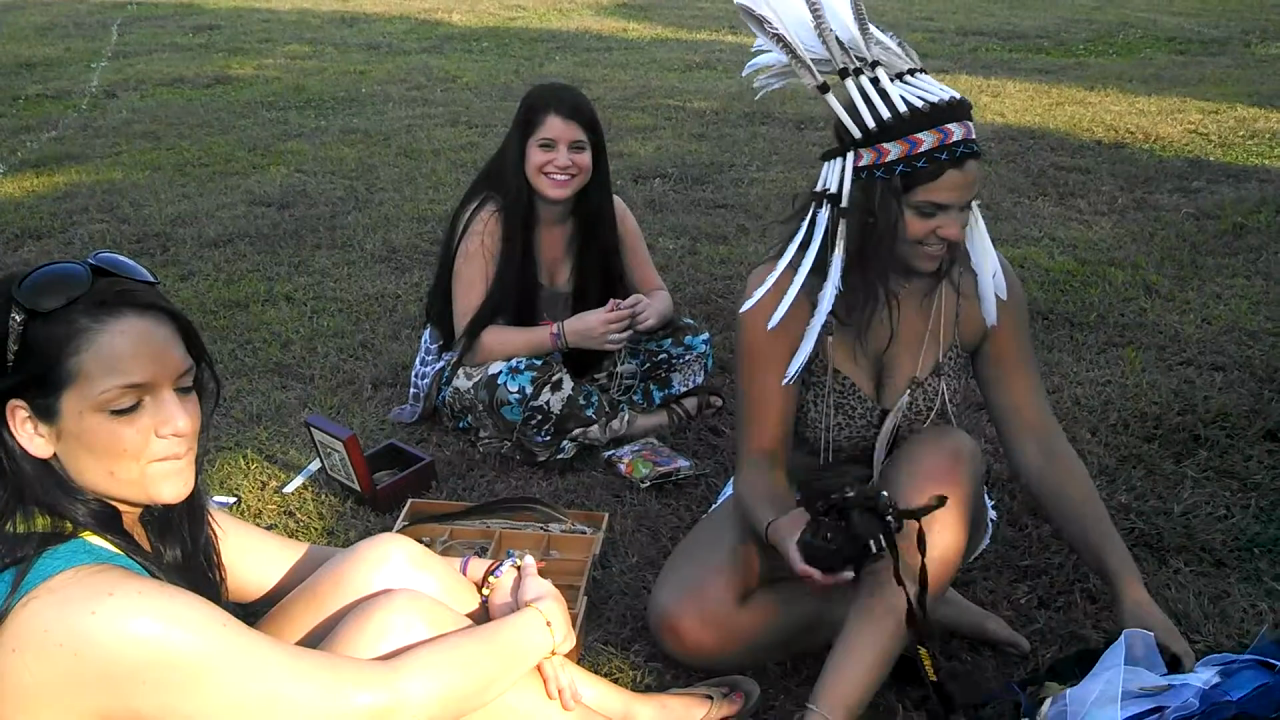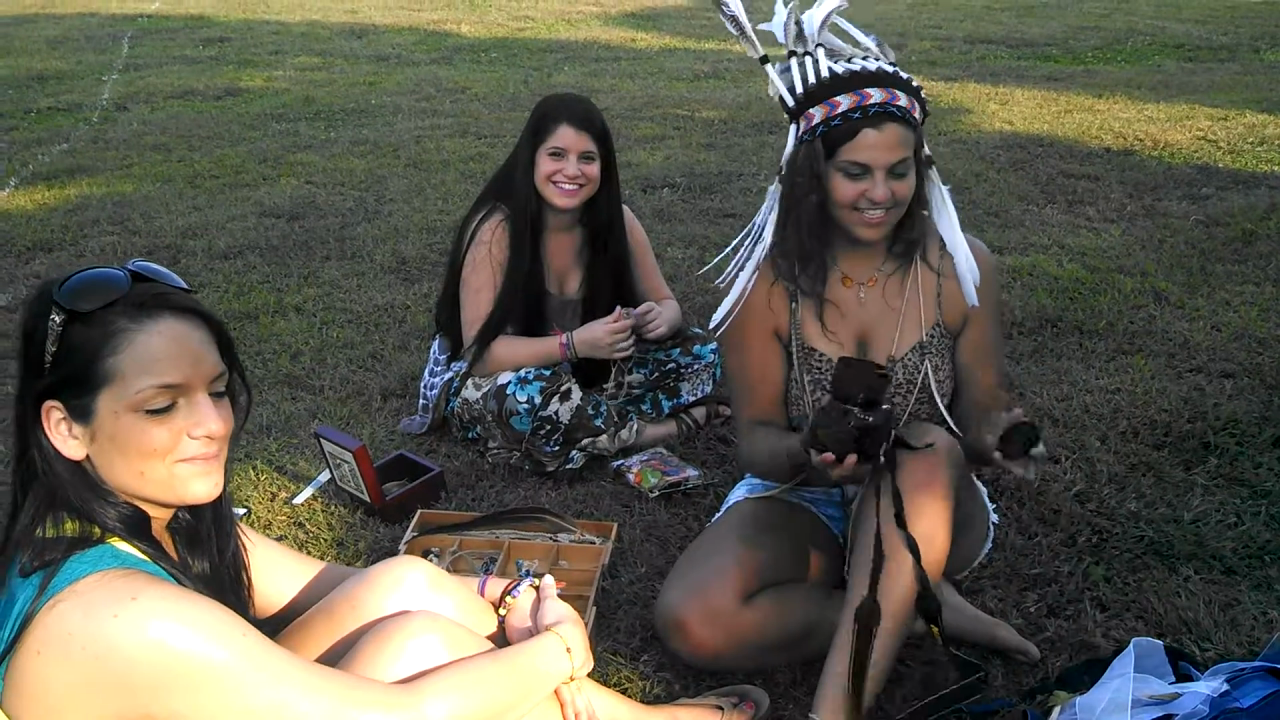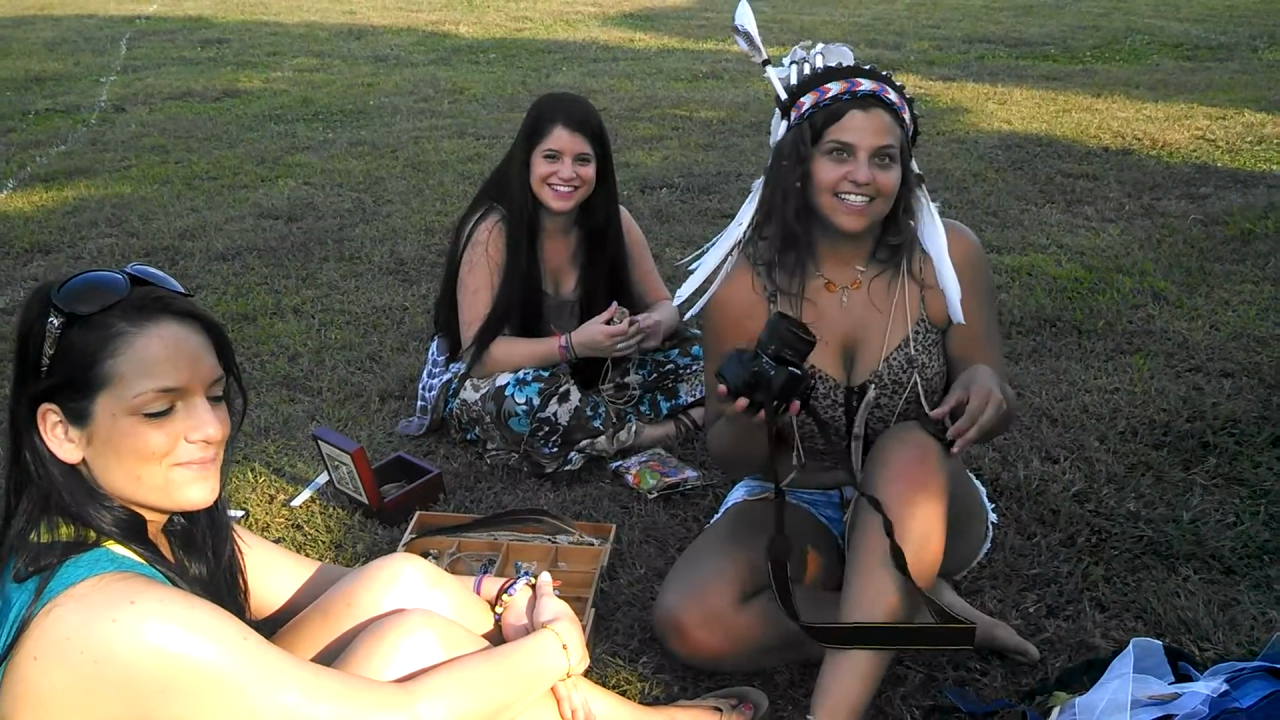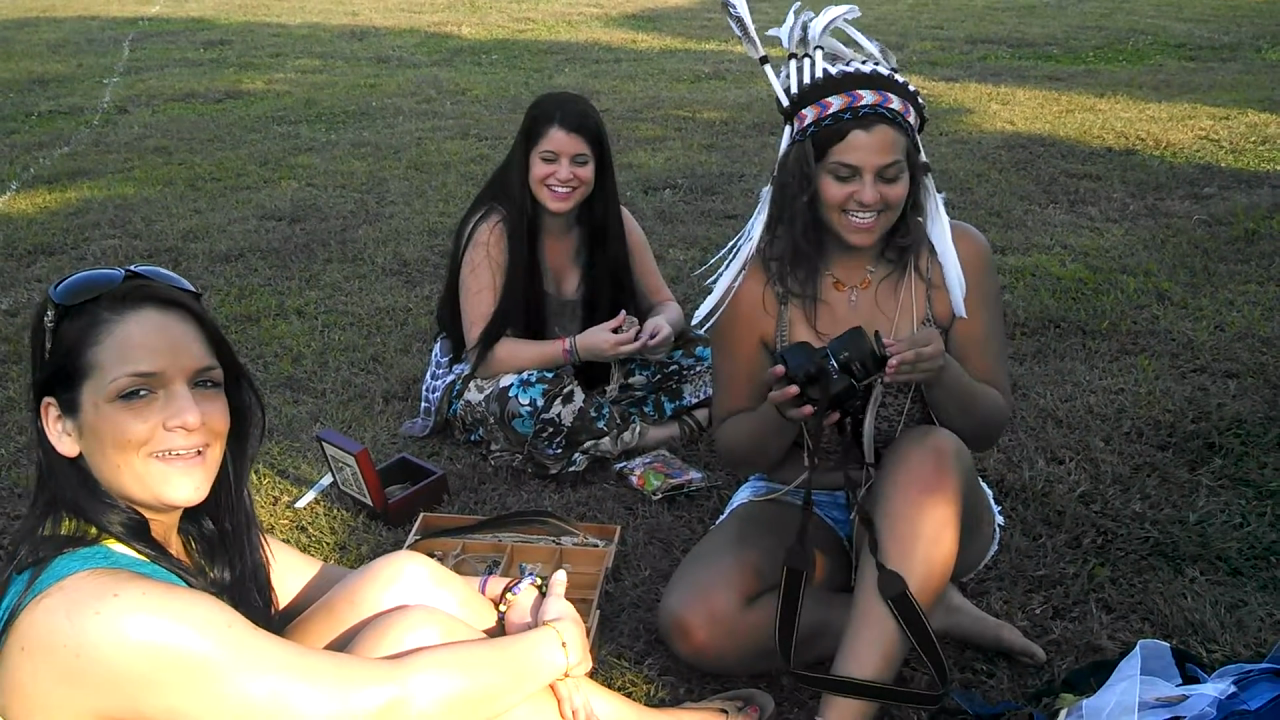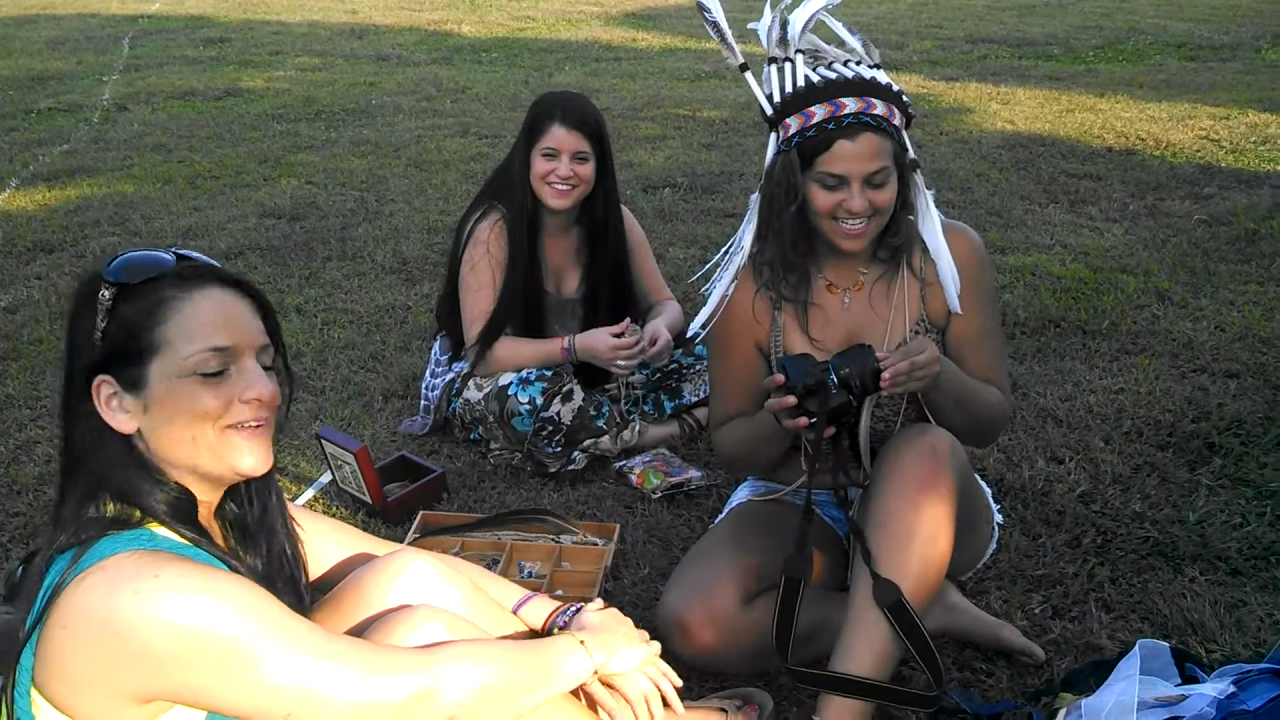
dt=0.7s
person 1, frame 1
left shoulder: (134, 512)
right shoulder: (85, 614)
left elbow: (335, 568)
left wrist: (492, 585)
right wrist: (537, 624)
left knee: (388, 562)
right knee: (397, 623)
person 1, frame 2
left shoulder: (161, 519)
right shoulder: (114, 617)
left elbow: (353, 588)
left wrist: (511, 602)
right wrist: (558, 651)
left knee: (406, 584)
right knee: (420, 643)
person 1, frame 3
left shoulder: (150, 524)
right shoulder: (108, 620)
left elbow: (340, 586)
left wrist: (501, 609)
right wrist: (551, 649)
left knee: (403, 583)
right knee: (413, 640)
person 1, frame 4
left shoulder: (183, 523)
right shoulder: (98, 616)
left elbow: (357, 593)
left wrist: (507, 613)
right wrist: (555, 643)
left knee: (408, 580)
right knee: (416, 634)
person 1, frame 5
left shoulder: (225, 505)
right shoulder: (140, 597)
left elbow: (410, 569)
left wrist: (573, 622)
right wrist: (590, 650)
left knee: (411, 584)
right knee: (417, 631)
person 2, frame 1
left shoulder: (984, 286)
right shoulder: (786, 294)
left elbow: (1039, 446)
right elbow: (760, 460)
left wrist: (1129, 589)
right wrist: (784, 525)
left hip: (926, 513)
right hip: (806, 508)
left knee: (946, 454)
right knee: (685, 621)
right ankle: (915, 607)
person 2, frame 2
left shoulder: (963, 267)
right shoulder: (766, 280)
left elbow: (983, 417)
right elbow: (754, 437)
left wrist: (1001, 436)
right wrist: (808, 455)
left hip: (921, 515)
right hip: (799, 505)
left knee: (928, 451)
right knee: (693, 623)
right ankle: (919, 608)
person 2, frame 3
left shoulder: (949, 256)
right shoulder: (745, 284)
left elbow: (996, 415)
right elbow: (729, 456)
left wrist: (985, 387)
right wrist: (751, 422)
left hip: (921, 513)
right hip: (794, 508)
left knee: (908, 448)
right knee: (689, 623)
right ankle: (919, 608)
person 2, frame 4
left shoulder: (956, 255)
right shoulder: (761, 280)
left elbow: (990, 426)
right elbow: (734, 447)
left wrist: (941, 373)
right wrist: (783, 415)
left hip: (927, 515)
right hip: (798, 509)
left knee: (930, 448)
right knee: (693, 624)
right ankle: (926, 612)
person 2, frame 5
left shoulder: (950, 254)
right shoulder: (754, 282)
left elbow: (991, 422)
right elbow: (731, 449)
left wrist: (938, 377)
right wrist: (778, 425)
left hip: (924, 513)
right hip: (797, 509)
left knee: (925, 448)
right knee: (693, 623)
right ankle: (924, 611)
person 3, frame 1
left shoulder: (609, 210)
right shoulder: (490, 218)
left elbow: (658, 295)
right elbow: (471, 341)
left wrist: (646, 311)
right wrist: (566, 333)
left hip: (576, 361)
right hip: (481, 373)
left knee: (692, 342)
right knee: (516, 389)
right ankle: (651, 418)
person 3, frame 2
left shoulder: (616, 219)
right shoulder: (497, 228)
left elbow: (667, 304)
right elbow: (480, 352)
left wrist: (658, 320)
right wrist: (574, 344)
left hip: (584, 371)
right hip: (492, 382)
left knee: (699, 351)
right knee: (529, 398)
right ankle: (664, 427)
person 3, frame 3
left shoulder: (612, 220)
right shoulder: (492, 228)
left elbow: (663, 305)
right elbow: (478, 353)
left wrist: (656, 324)
right wrist: (572, 345)
left hip: (585, 373)
right hip: (489, 383)
left knee: (693, 351)
right knee: (527, 400)
right ankle: (670, 427)
person 3, frame 4
left shoulder: (612, 219)
right shoulder: (494, 229)
left elbow: (665, 305)
right elbow: (483, 353)
left wrist: (662, 327)
right wrist: (575, 349)
left hip: (587, 376)
right hip: (491, 384)
left knee: (698, 353)
right knee: (531, 402)
right ankle: (671, 429)
person 3, frame 5
left shoulder: (613, 219)
right shoulder: (494, 227)
left elbow: (663, 304)
right elbow: (482, 351)
left wrist: (659, 329)
right wrist: (574, 349)
left hip: (586, 375)
right hip: (491, 383)
left knee: (697, 354)
right knee: (530, 400)
right ankle: (669, 428)
